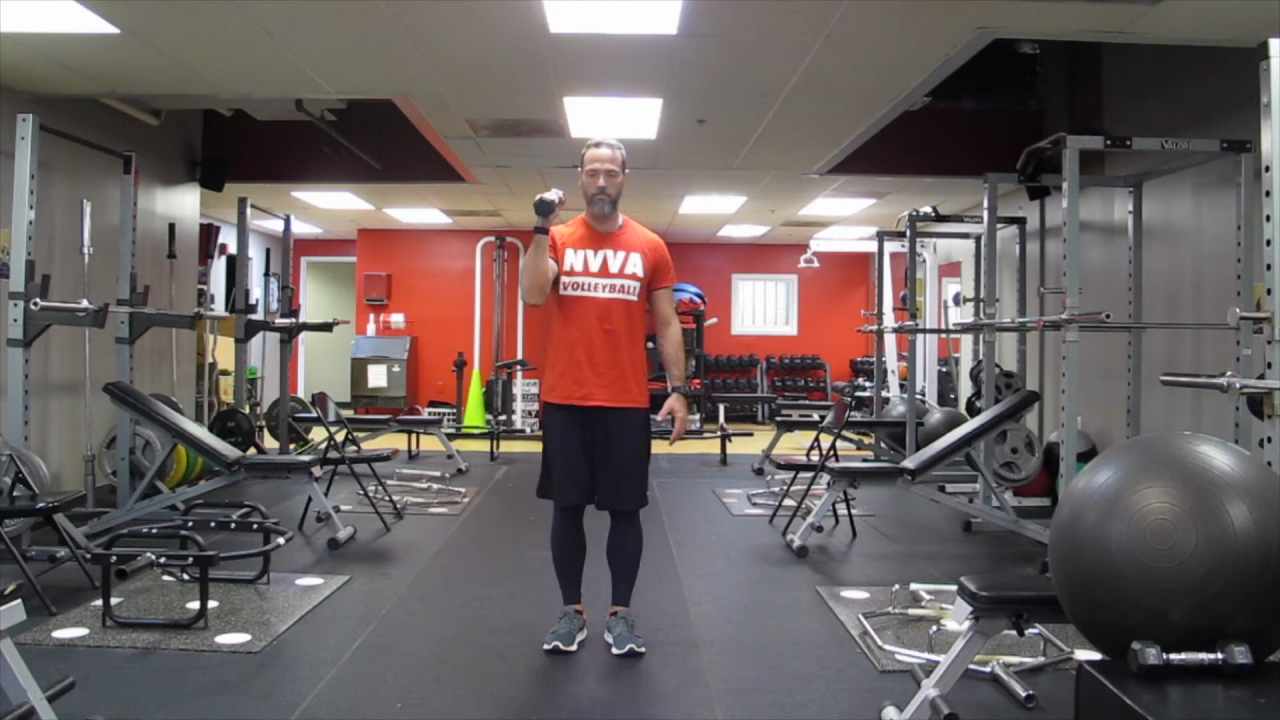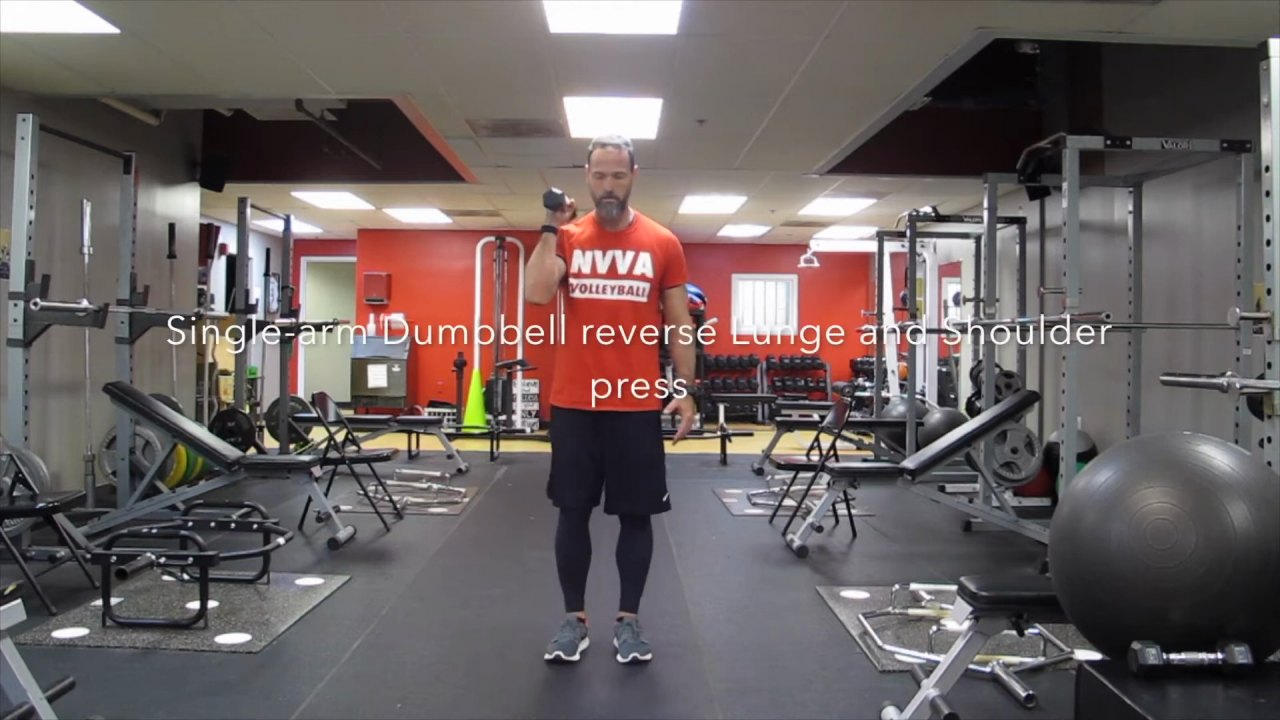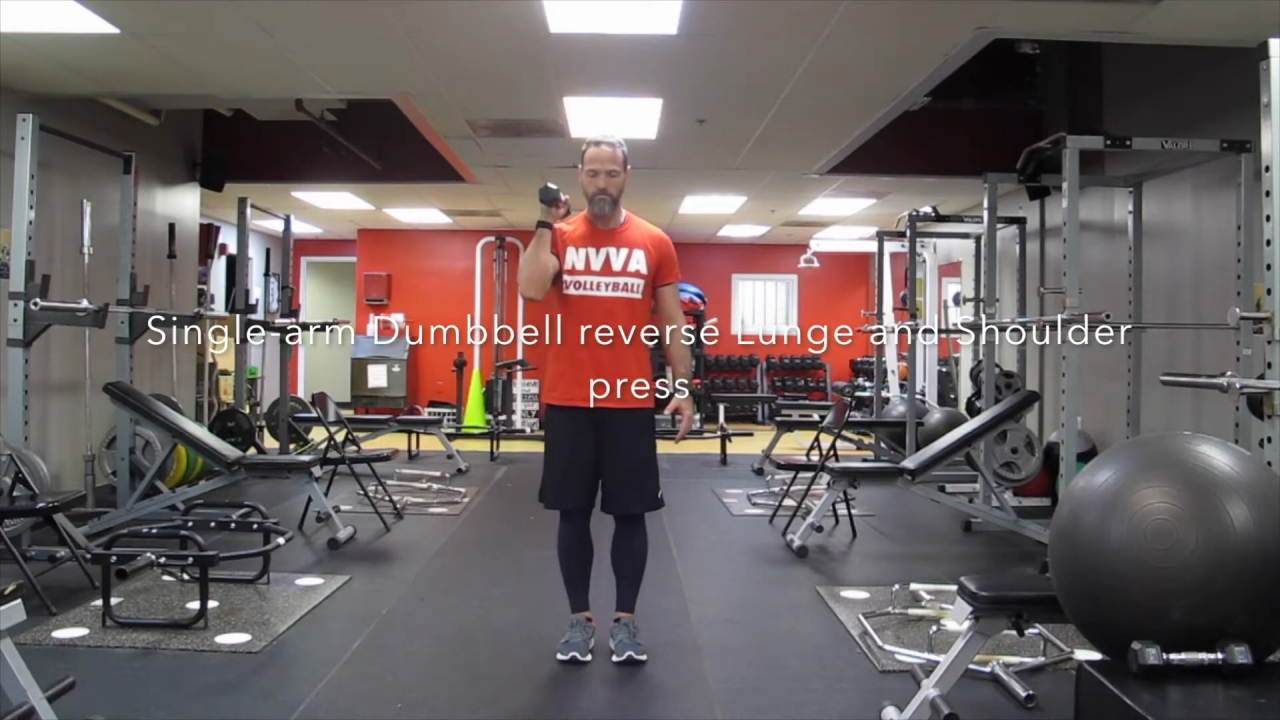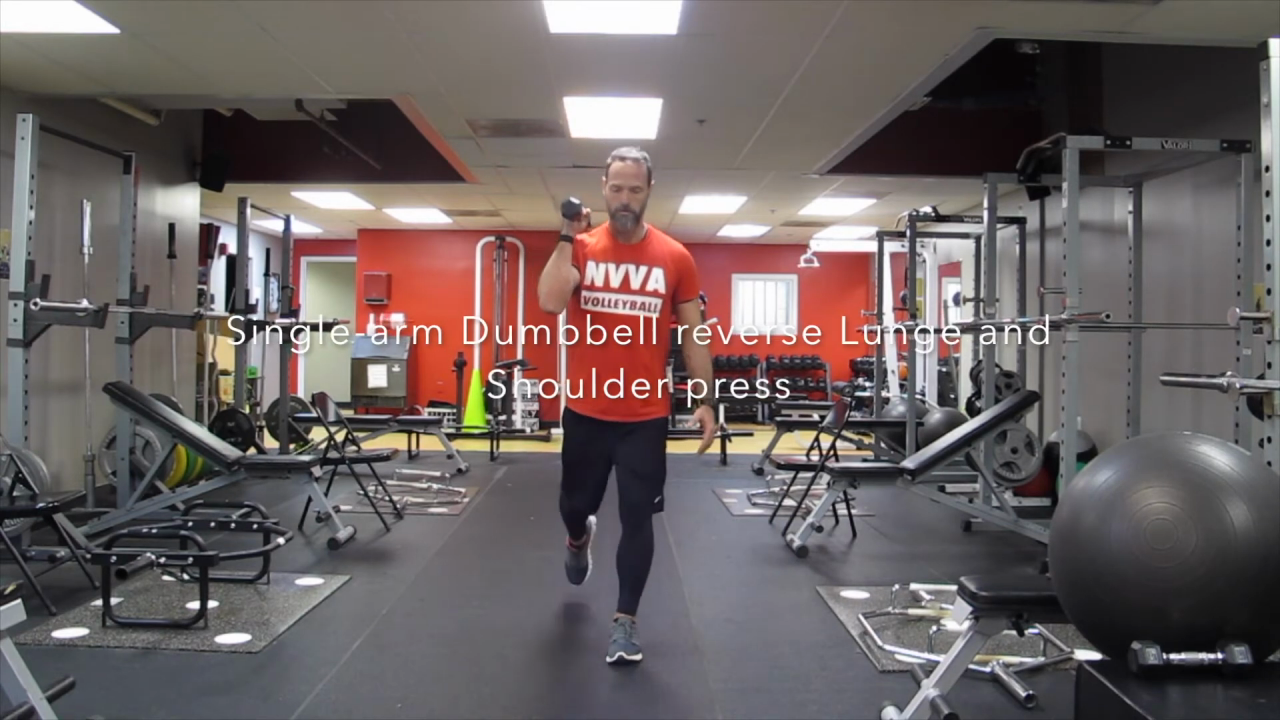
dt=1s
person 1, frame 1
left shoulder: (649, 247)
right shoulder: (556, 239)
left elbow: (667, 324)
right elbow: (532, 296)
left wrist: (678, 389)
right wrist: (543, 228)
left hip: (625, 401)
right hip: (565, 399)
left knee: (624, 509)
right knee: (567, 505)
left ankle: (620, 612)
right ankle: (572, 611)
person 1, frame 2
left shoulder: (663, 244)
right shoulder: (567, 237)
left elbow: (679, 323)
right elbow: (537, 294)
left wrist: (686, 390)
right wrist: (552, 228)
left hip: (637, 403)
right hip: (574, 402)
left knee: (636, 513)
right knee: (572, 510)
left ankle: (627, 619)
right ankle: (573, 620)
person 1, frame 3
left shoulder: (654, 242)
right shoulder: (558, 236)
left elbow: (673, 321)
right elbow: (530, 290)
left wrist: (683, 388)
right wrist: (546, 225)
left hip: (631, 401)
right hip: (568, 400)
left knee: (630, 512)
right knee: (573, 512)
left ankle: (625, 620)
right ankle: (580, 619)
person 1, frame 4
left shoulder: (675, 258)
right shoulder: (581, 247)
left elbow: (694, 335)
right elbow: (549, 303)
left wrist: (706, 400)
right wrist: (568, 238)
left hip: (645, 412)
right hip: (586, 406)
left knee: (637, 512)
right knee: (576, 501)
left ankle: (625, 621)
right ankle: (580, 540)
